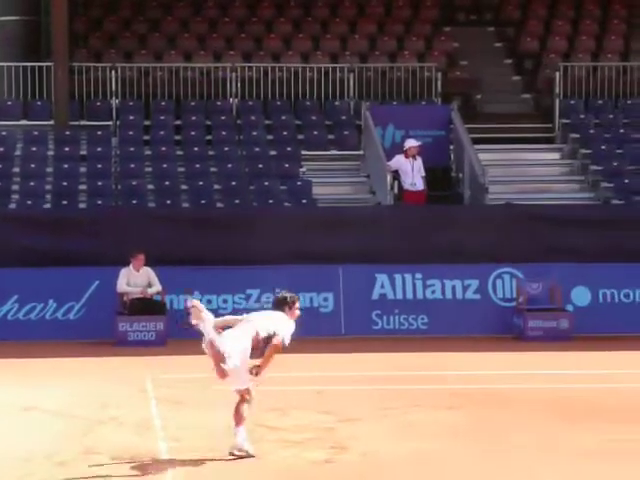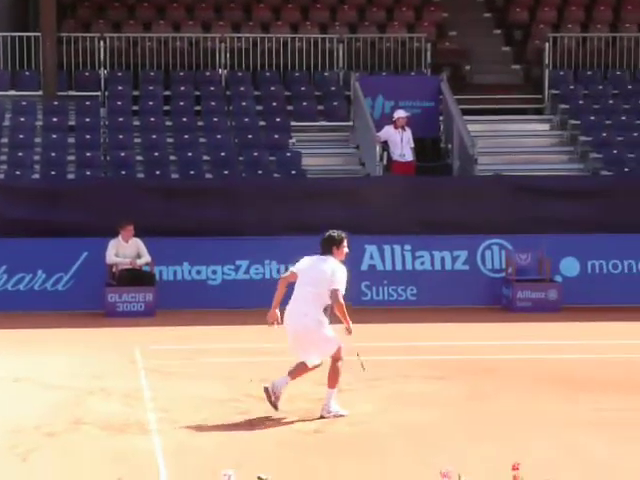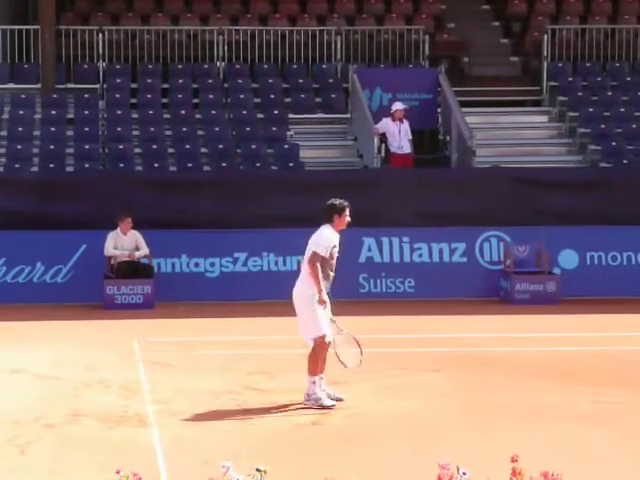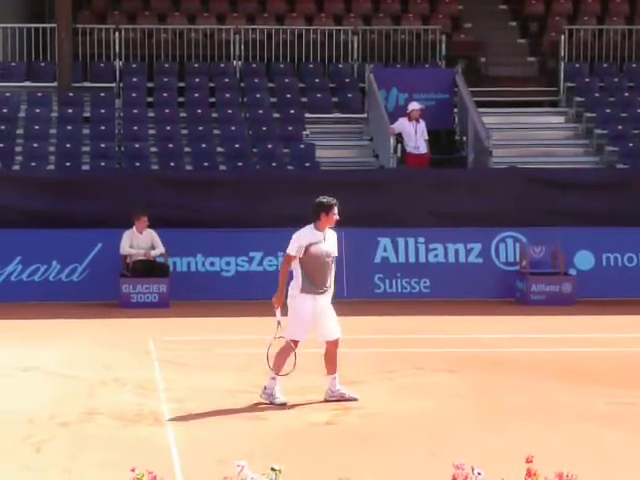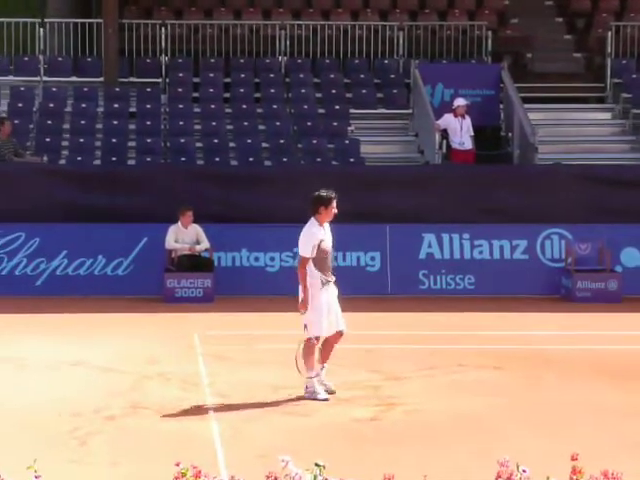
dt=0.5s
person 1, frame 1
left shoulder: (258, 314)
right shoulder: (287, 324)
left elbow: (229, 319)
right elbow: (276, 344)
right wrist: (261, 366)
right hip: (240, 341)
left knee: (246, 396)
right knee: (224, 374)
left ankle: (240, 442)
right ankle: (202, 316)
person 1, frame 2
left shoulder: (307, 261)
right shoulder: (338, 268)
left elbow: (283, 281)
right elbow: (336, 300)
left wrist: (274, 308)
right wrist: (347, 323)
left hip: (292, 319)
right hip: (312, 320)
left knee: (310, 363)
right knee: (336, 356)
left ankle: (278, 386)
right ankle: (329, 406)
person 1, frame 3
left shoulder: (326, 234)
right shoulder: (328, 235)
right elbow: (312, 263)
right wrist: (321, 292)
left hip: (313, 294)
right hip: (310, 295)
left knee: (324, 342)
right knee: (320, 342)
left ankle: (319, 388)
right ankle: (312, 393)
person 1, frame 4
left shoulder: (332, 236)
right shoulder: (303, 236)
right elbow: (287, 263)
left wrist: (330, 286)
right wrist: (280, 292)
left hip: (322, 297)
right hip: (302, 297)
left knee: (333, 341)
right knee: (292, 343)
left ankle: (334, 389)
right ankle: (270, 388)
person 1, frame 5
left shoulder: (325, 226)
right shoulder: (311, 232)
right elbow: (302, 265)
right wrist: (305, 295)
left hip: (327, 289)
right hip: (314, 292)
left knee: (336, 332)
right knee: (314, 338)
left ankle: (318, 376)
right ankle: (311, 385)
